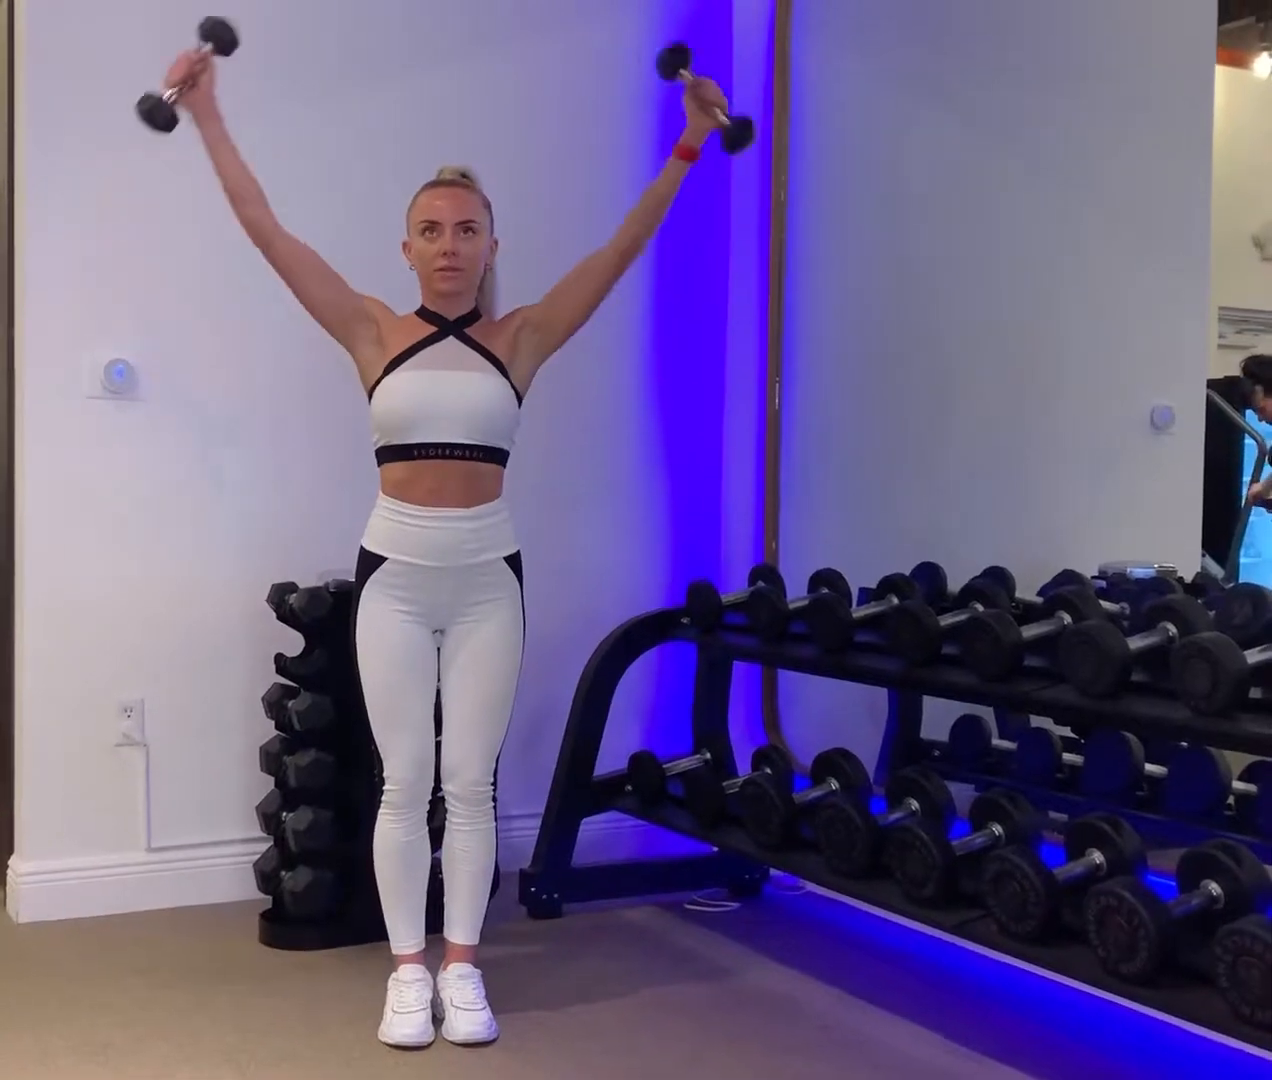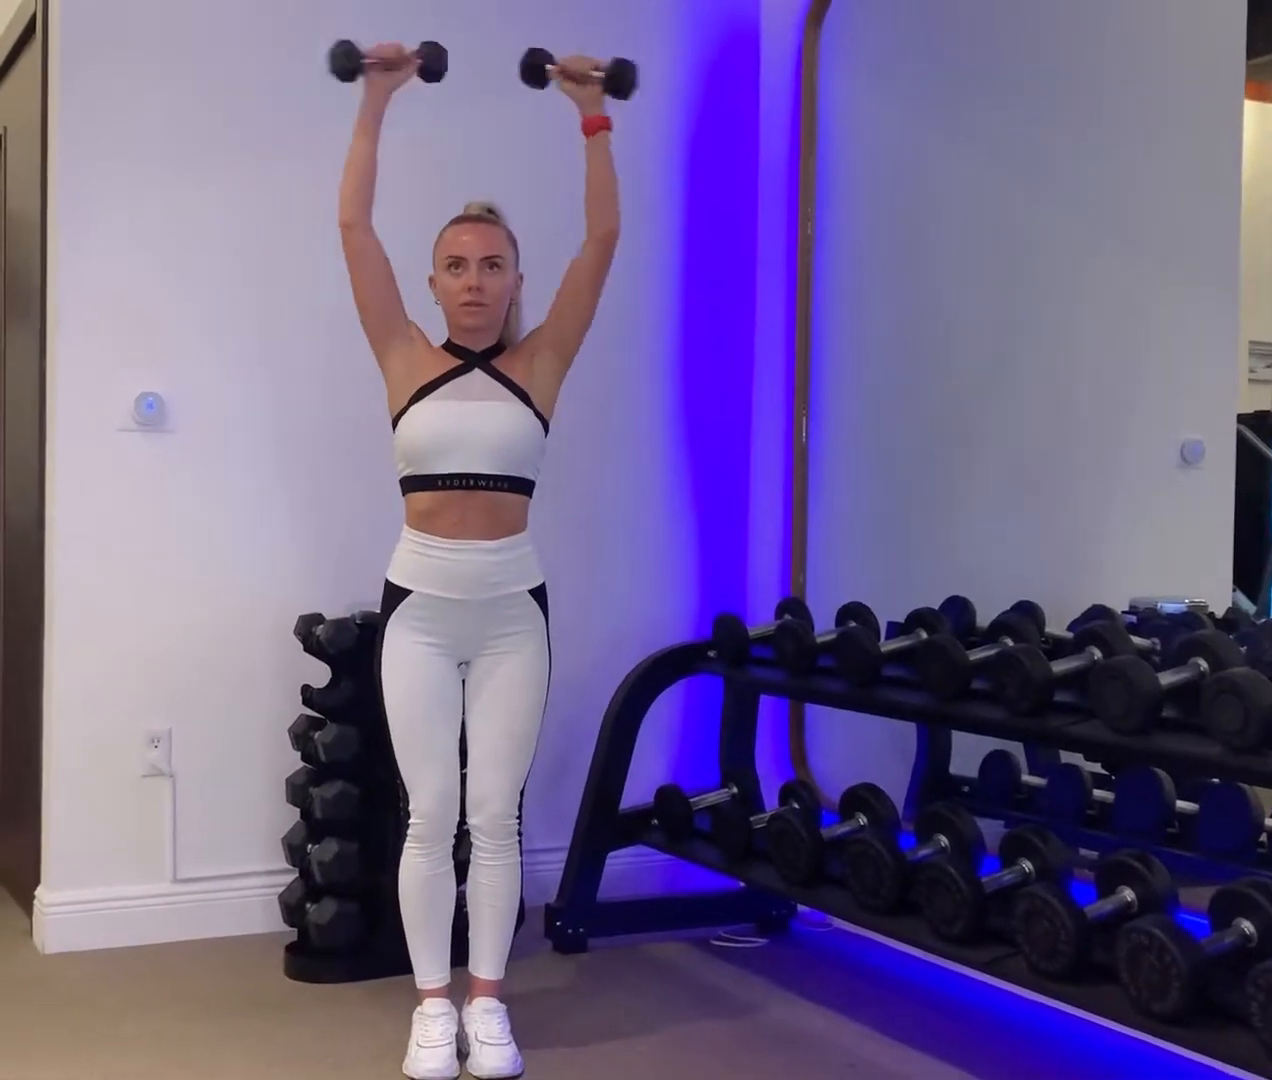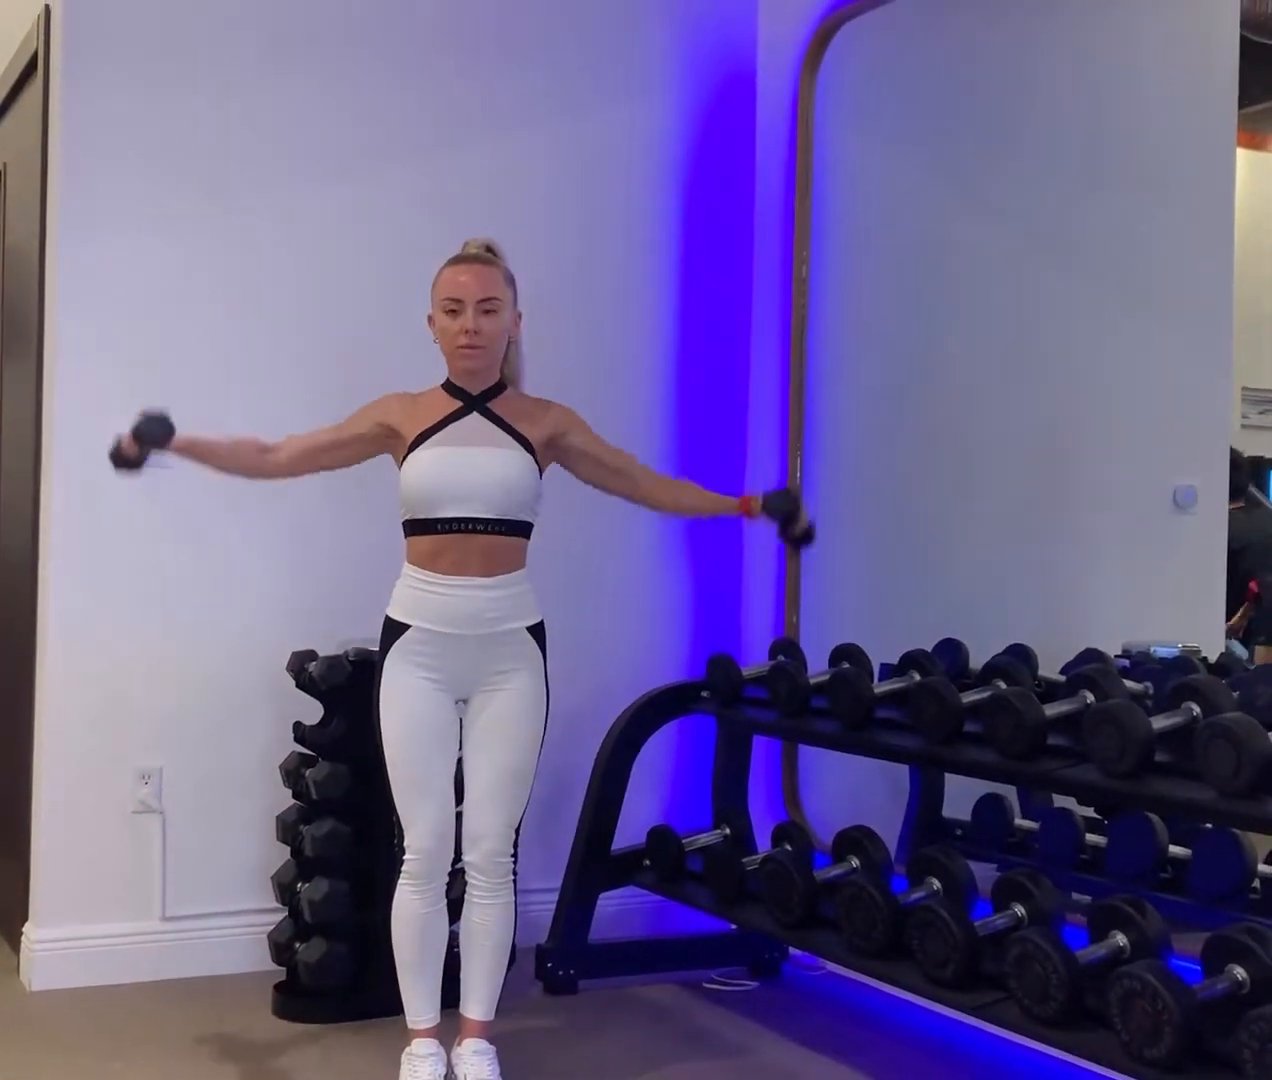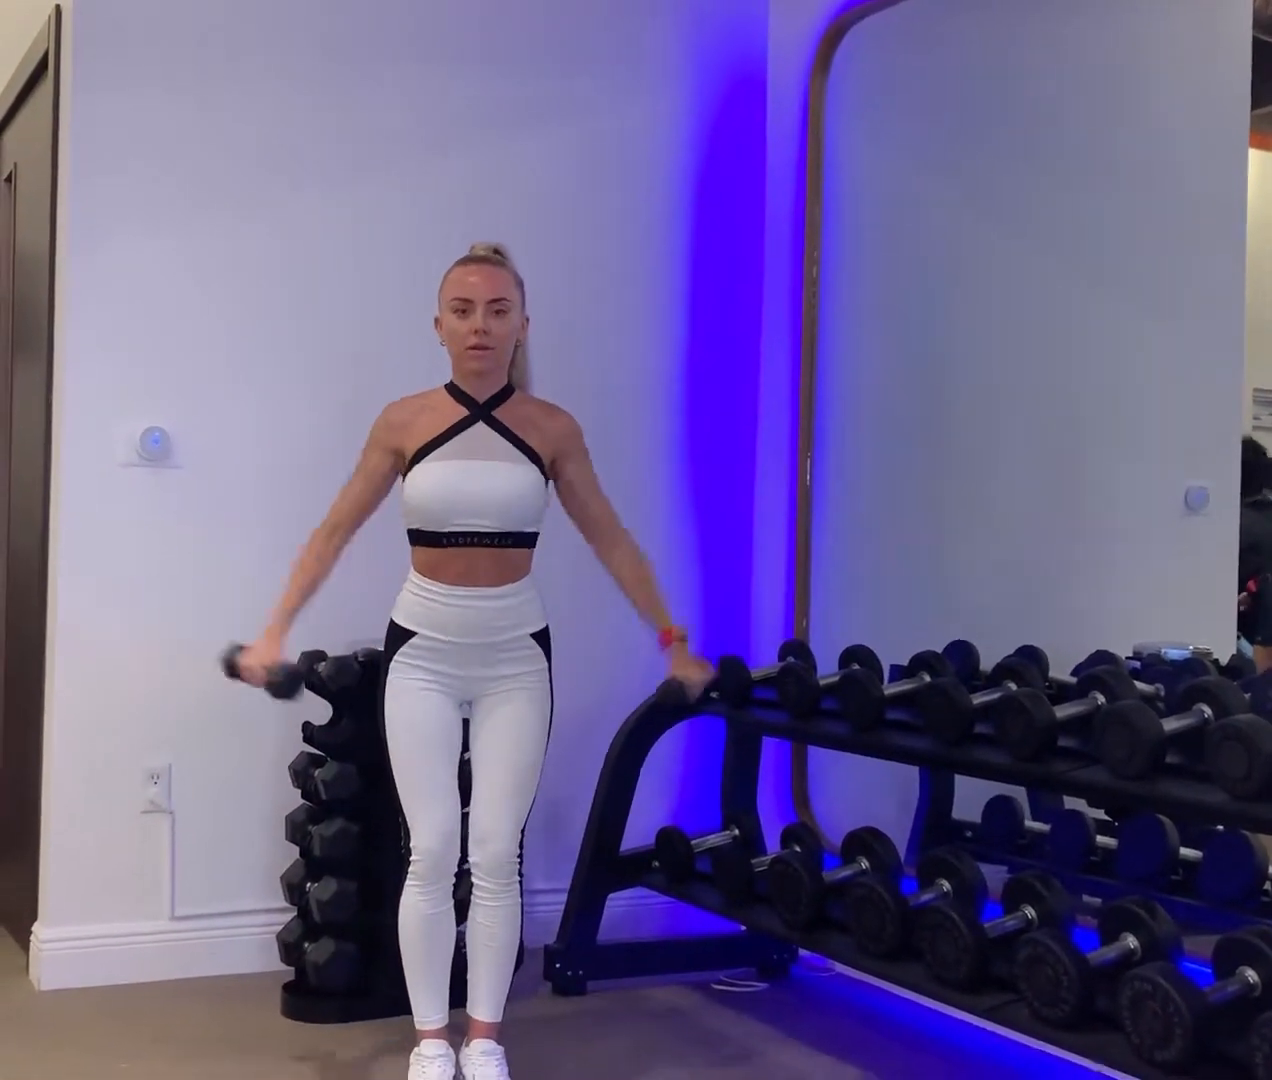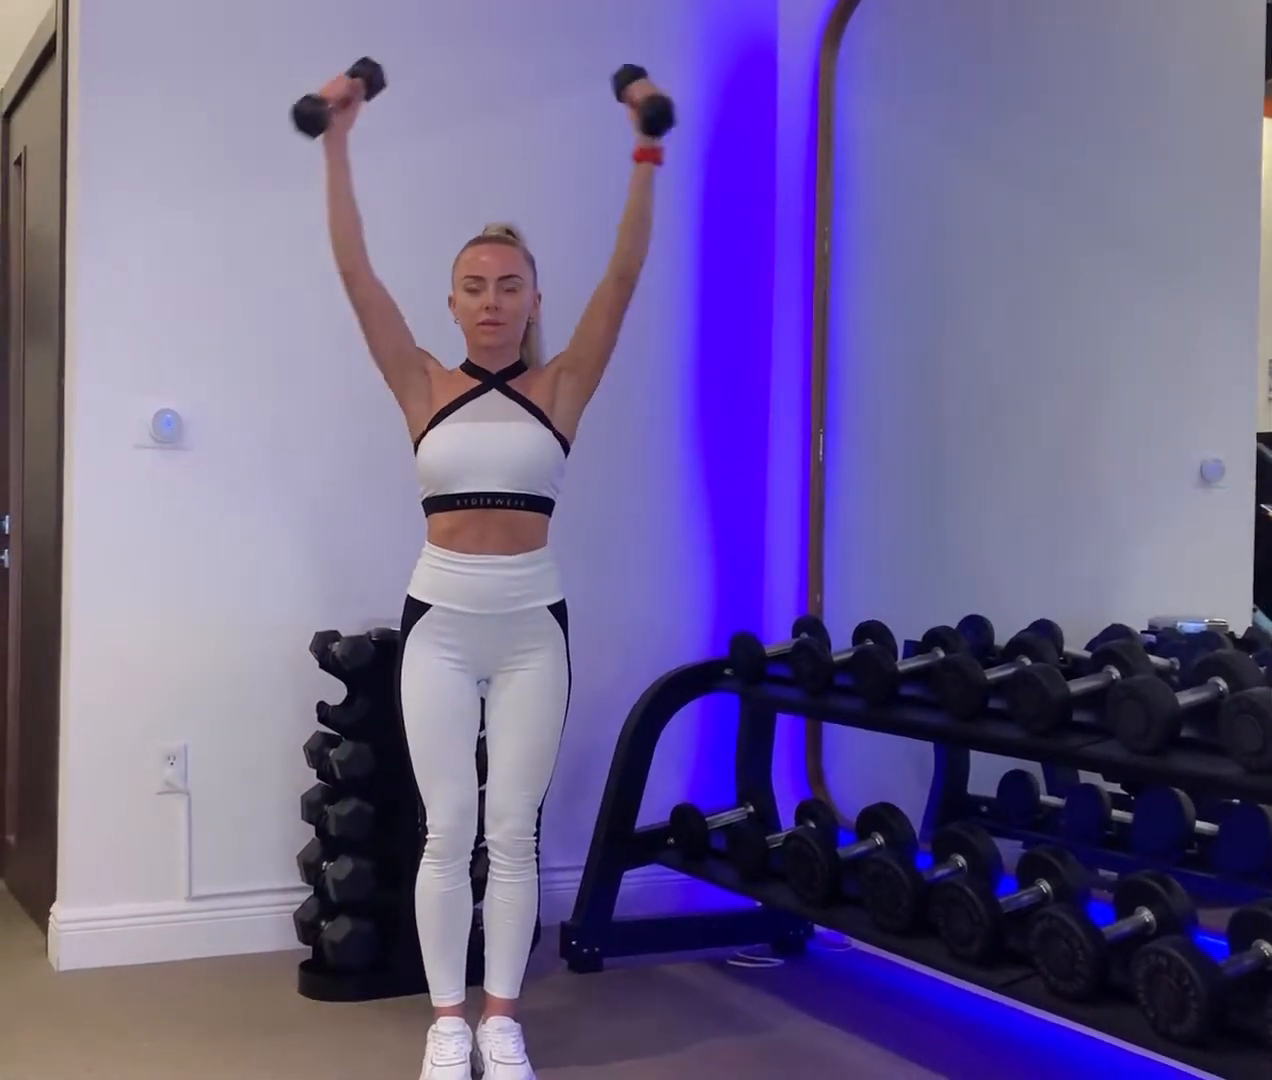
dt=1s
person 1, frame 1
left shoulder: (519, 339)
right shoulder: (374, 333)
left elbow: (626, 245)
right elbow: (263, 228)
left wrist: (689, 149)
right wrist: (205, 113)
left hip: (486, 580)
right hip: (395, 576)
left knee: (470, 783)
right knee: (405, 781)
left ankle: (462, 965)
right ankle: (408, 966)
person 1, frame 2
left shoulder: (539, 365)
right shoulder: (406, 360)
left elbow: (603, 237)
right elbow: (353, 226)
left wrist: (589, 111)
right wrist: (377, 96)
left hip: (511, 608)
right hip: (420, 605)
left knee: (495, 815)
right knee: (431, 815)
person 1, frame 3
left shoulder: (545, 421)
right shoulder: (401, 415)
left elbow: (650, 484)
right elbow: (274, 457)
left wrist: (747, 506)
right wrist: (175, 443)
left hip: (510, 648)
right hip: (419, 644)
left knee: (491, 853)
right knee: (425, 851)
person 1, frame 4
left shoulder: (553, 428)
right shoulder: (403, 421)
left elbow: (610, 540)
right elbow: (336, 530)
left wrist: (671, 639)
right wrist: (276, 628)
left hip: (515, 657)
right hip: (422, 653)
left knee: (496, 856)
right knee: (431, 853)
person 1, frame 5
left shoulder: (561, 389)
right shoulder: (422, 387)
left elbow: (627, 270)
right elbow: (351, 265)
left wrist: (648, 152)
right wrist: (336, 135)
left hip: (531, 630)
right hip: (439, 625)
left knee: (513, 832)
right knee: (448, 831)
